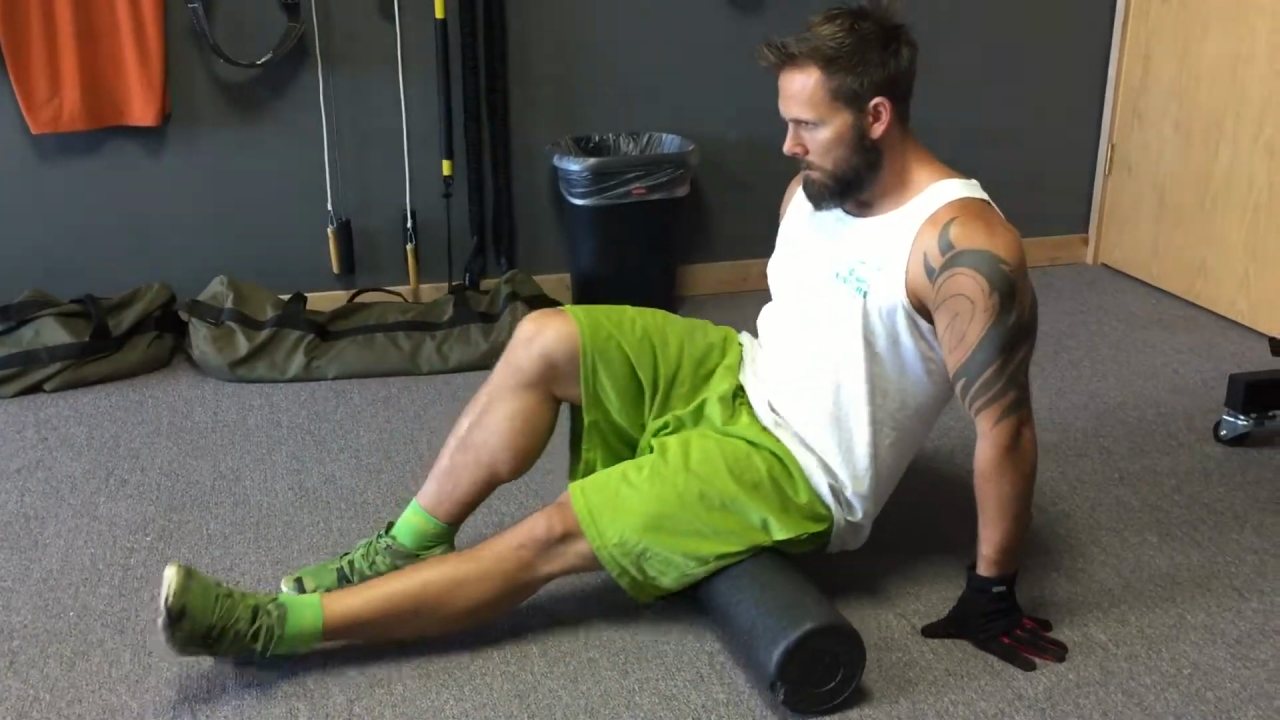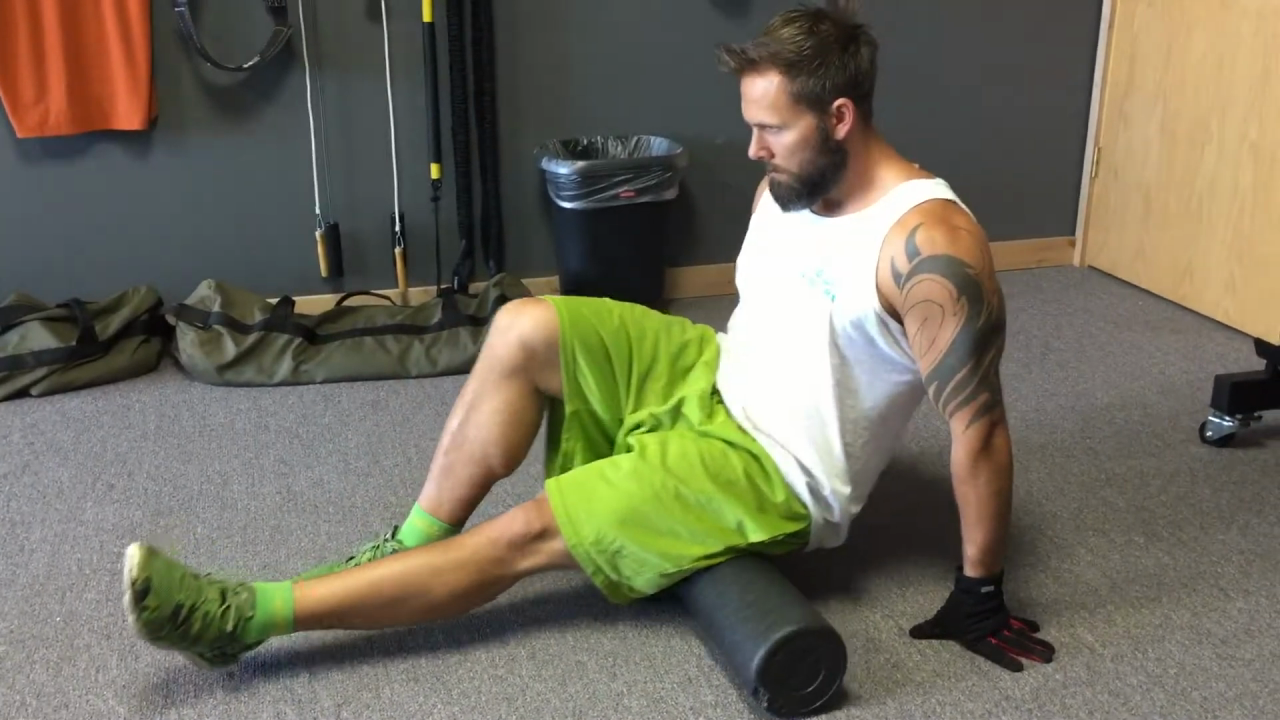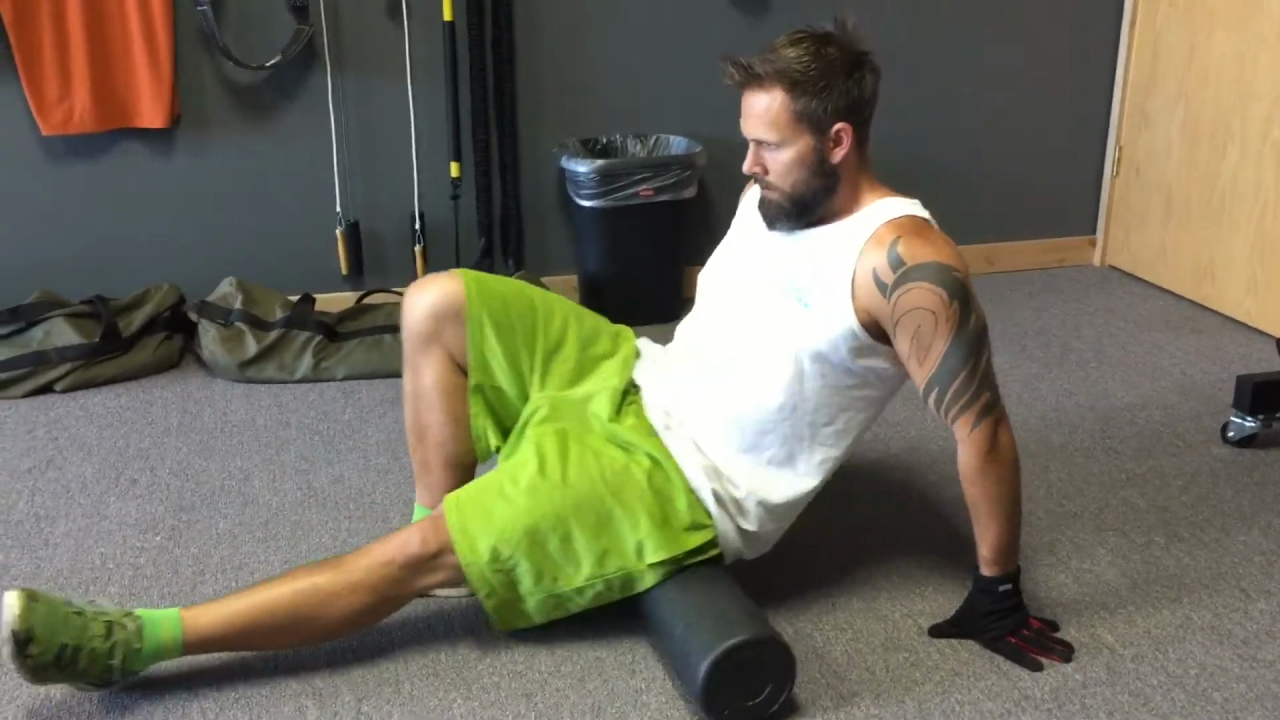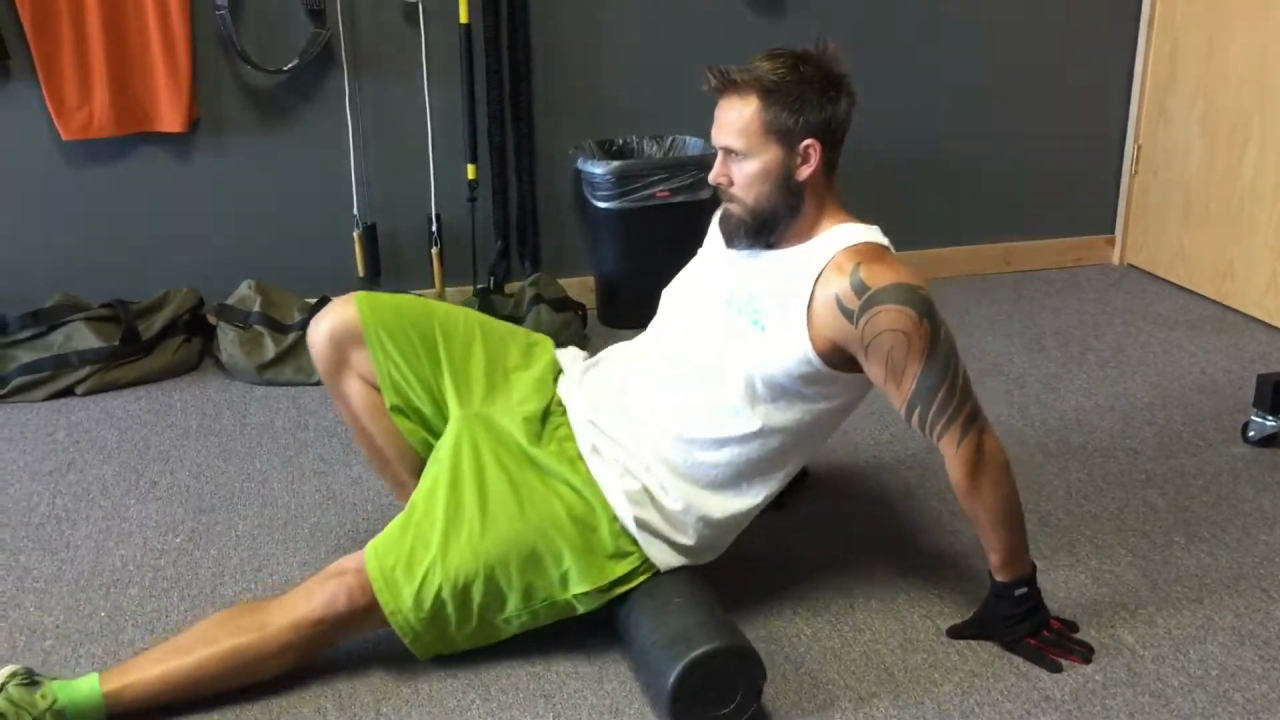
dt=0.5s
person 1, frame 1
left shoulder: (961, 243)
right shoulder: (814, 187)
left elbow: (1004, 426)
left wrist: (992, 595)
left hip: (800, 473)
right hip: (741, 381)
left knee: (553, 538)
right knee: (546, 342)
left ankle: (283, 624)
right ankle: (407, 547)
person 1, frame 2
left shoulder: (926, 243)
right shoulder: (787, 185)
left elbow: (978, 427)
left wrist: (980, 596)
left hip: (777, 474)
right hip: (718, 381)
left knee: (525, 536)
right knee: (526, 329)
left ankle: (249, 614)
right ankle: (413, 547)
person 1, frame 3
left shoulder: (901, 262)
right shoulder: (773, 195)
left elbow: (980, 426)
left wrist: (997, 594)
left hip: (681, 487)
right hip: (634, 386)
left knee: (416, 559)
right knee: (439, 305)
left ankle: (134, 643)
right ankle: (455, 520)
person 1, frame 4
left shoulder: (860, 287)
right shoulder: (747, 218)
left elbow: (966, 443)
left wrist: (1014, 598)
left hip: (612, 506)
right hip: (566, 393)
left knee: (341, 596)
right knee: (343, 330)
right ankle: (444, 528)
